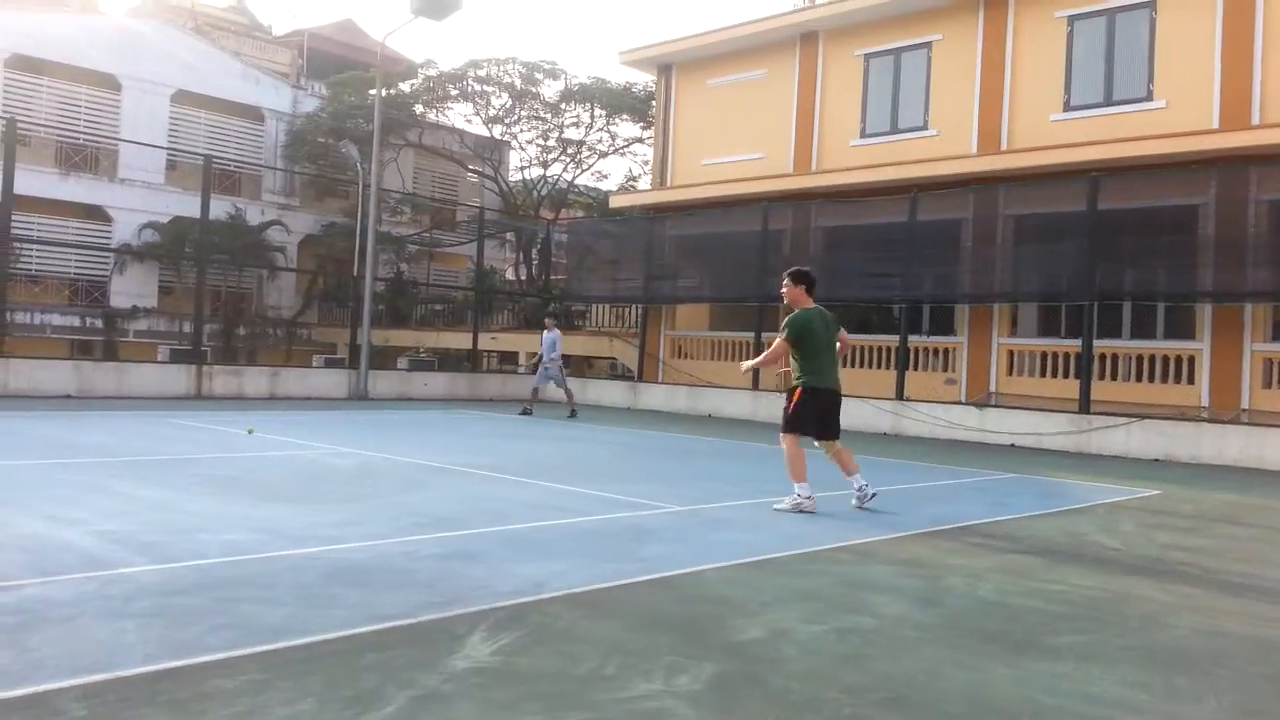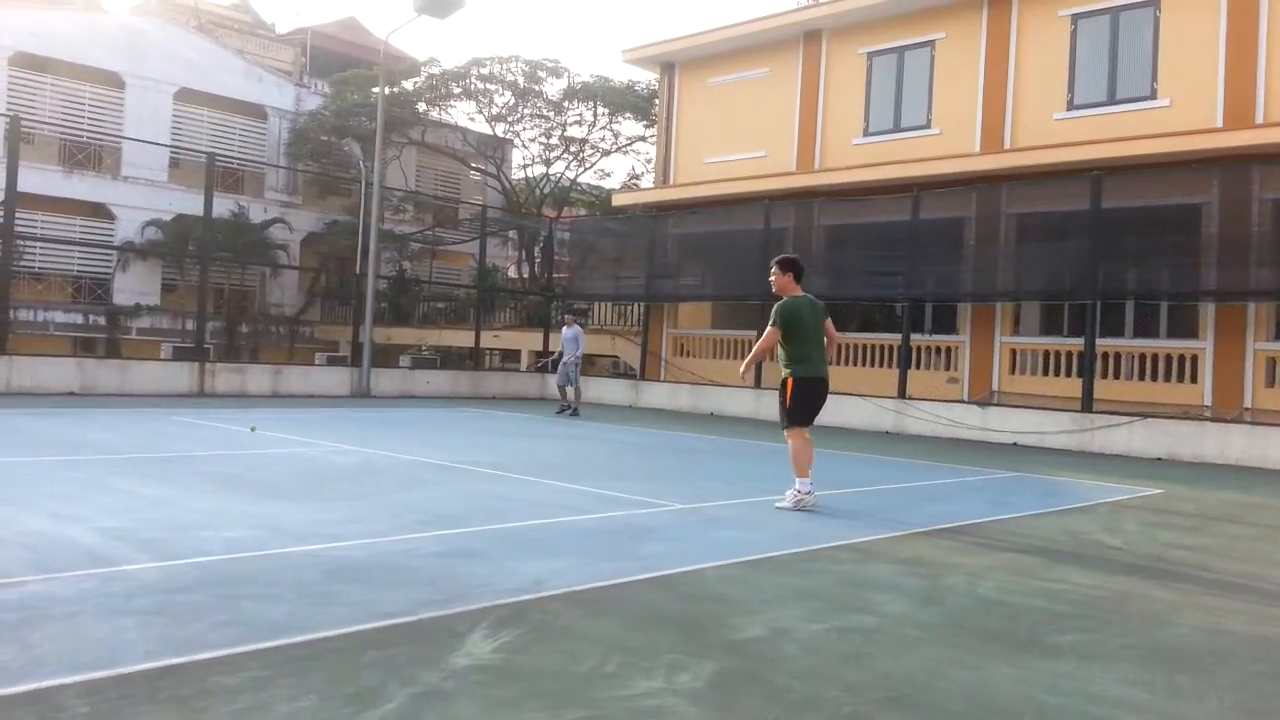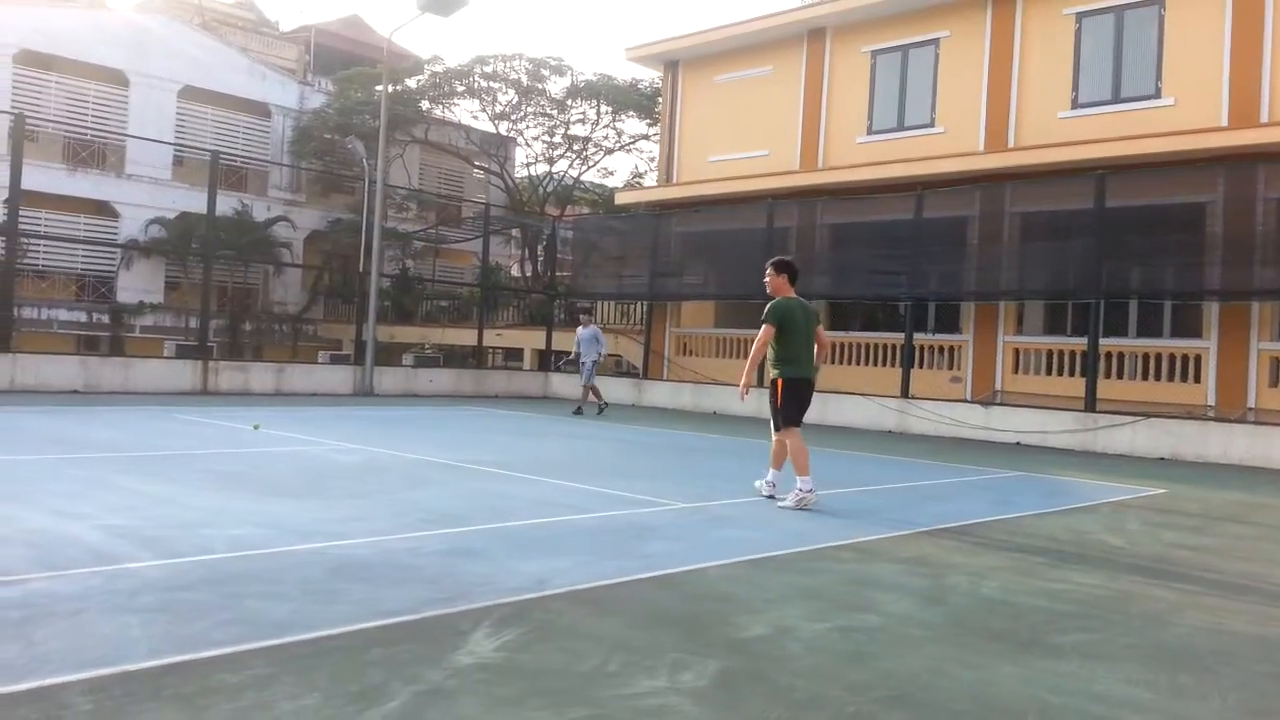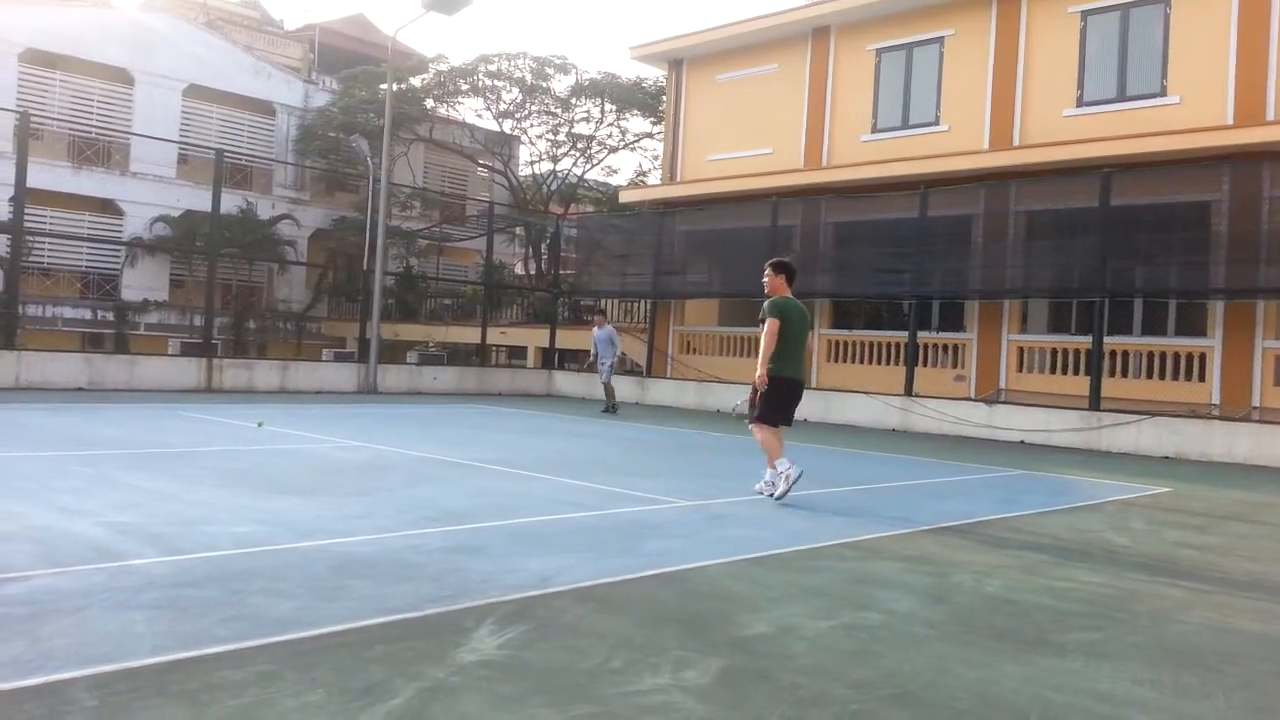
dt=0.2s
person 1, frame 1
left shoulder: (796, 320)
right shoulder: (827, 316)
left elbow: (775, 354)
right elbow: (846, 343)
left wrist: (751, 364)
left hip: (808, 388)
right hip: (831, 388)
left knee: (789, 438)
right knee: (830, 444)
left ankle: (803, 496)
right ankle: (862, 488)
person 1, frame 2
left shoulder: (784, 307)
right shoulder: (816, 304)
left elbow: (766, 344)
right elbow: (832, 336)
left wrist: (746, 364)
left hip: (798, 378)
right hip: (820, 378)
left knee: (794, 433)
right knee: (801, 431)
left ankle: (803, 491)
right ankle: (804, 485)
person 1, frame 3
left shoulder: (777, 307)
right shoulder: (808, 308)
left elbow: (762, 342)
right elbow: (822, 343)
left wrist: (747, 374)
right wrist: (813, 369)
left hip: (786, 378)
right hip: (805, 378)
left knee: (789, 432)
right knee: (780, 432)
left ankle: (805, 489)
right ankle: (771, 482)
person 1, frame 4
left shoulder: (773, 305)
right shoulder: (803, 310)
left elbow: (770, 334)
right elbow: (807, 347)
left wrist: (761, 367)
left hip: (774, 375)
right hip: (796, 378)
left knee: (759, 427)
right knee: (773, 428)
left ankle: (787, 470)
right ankle: (771, 481)
